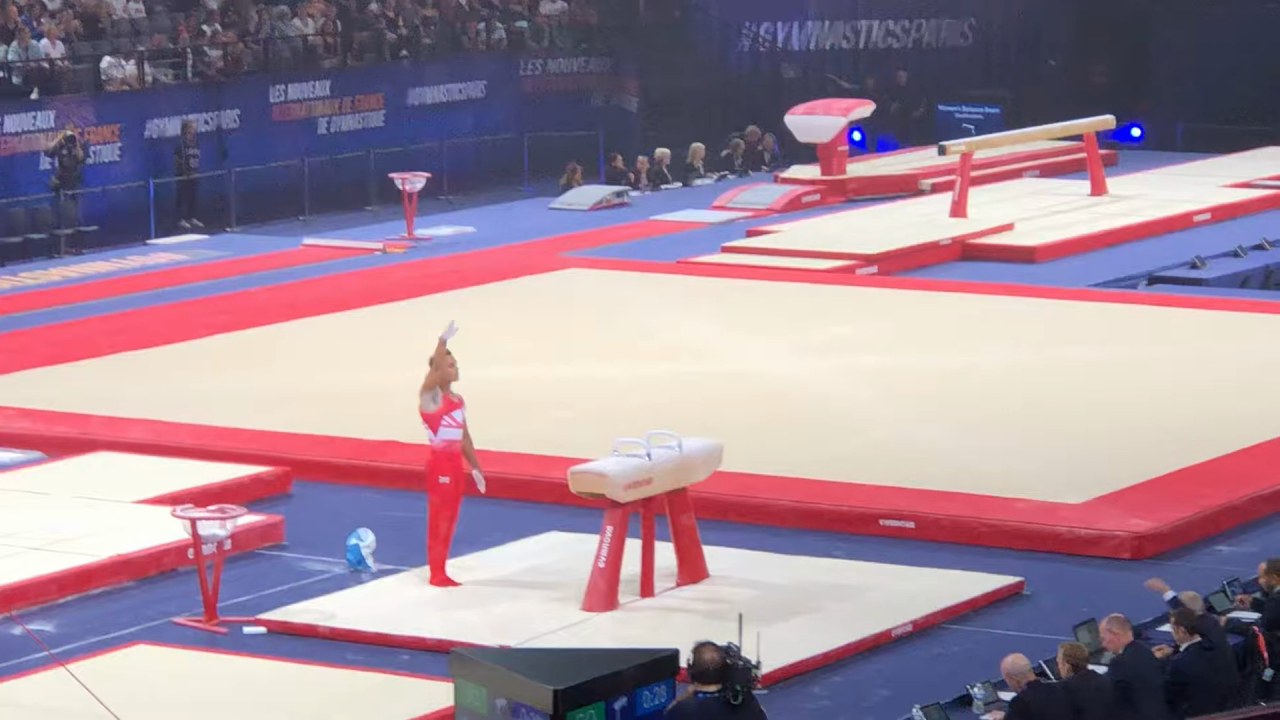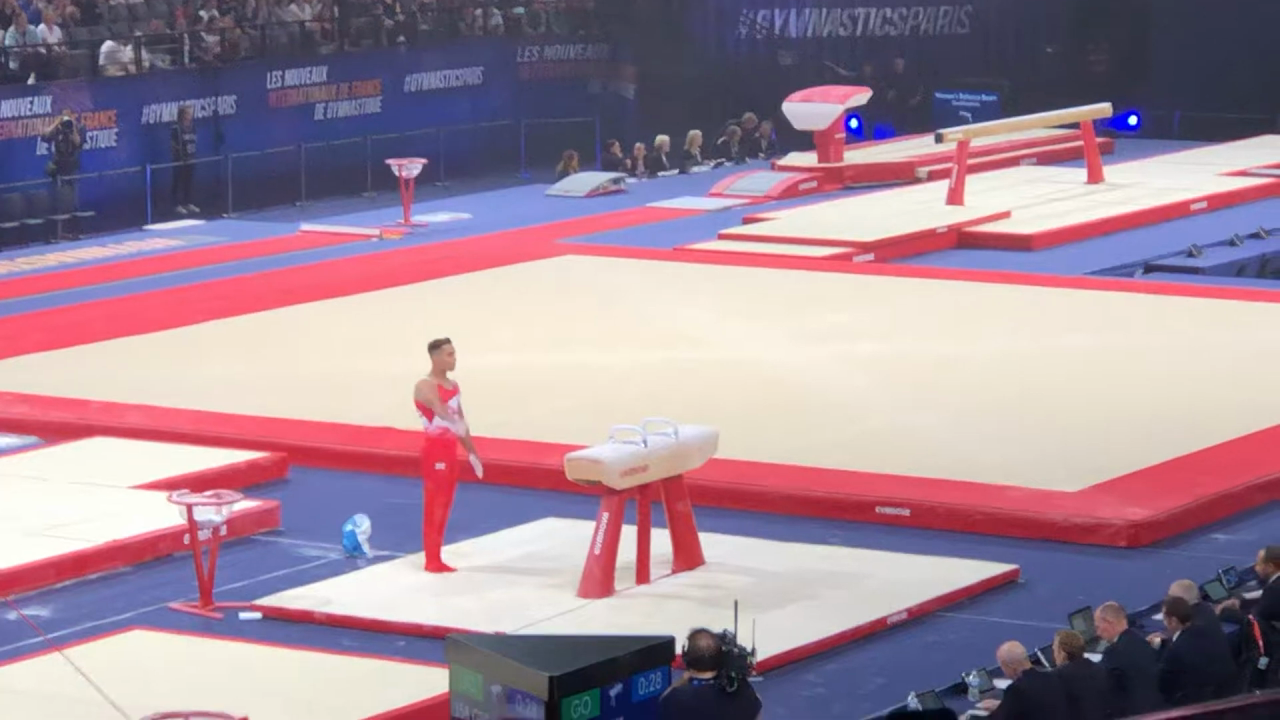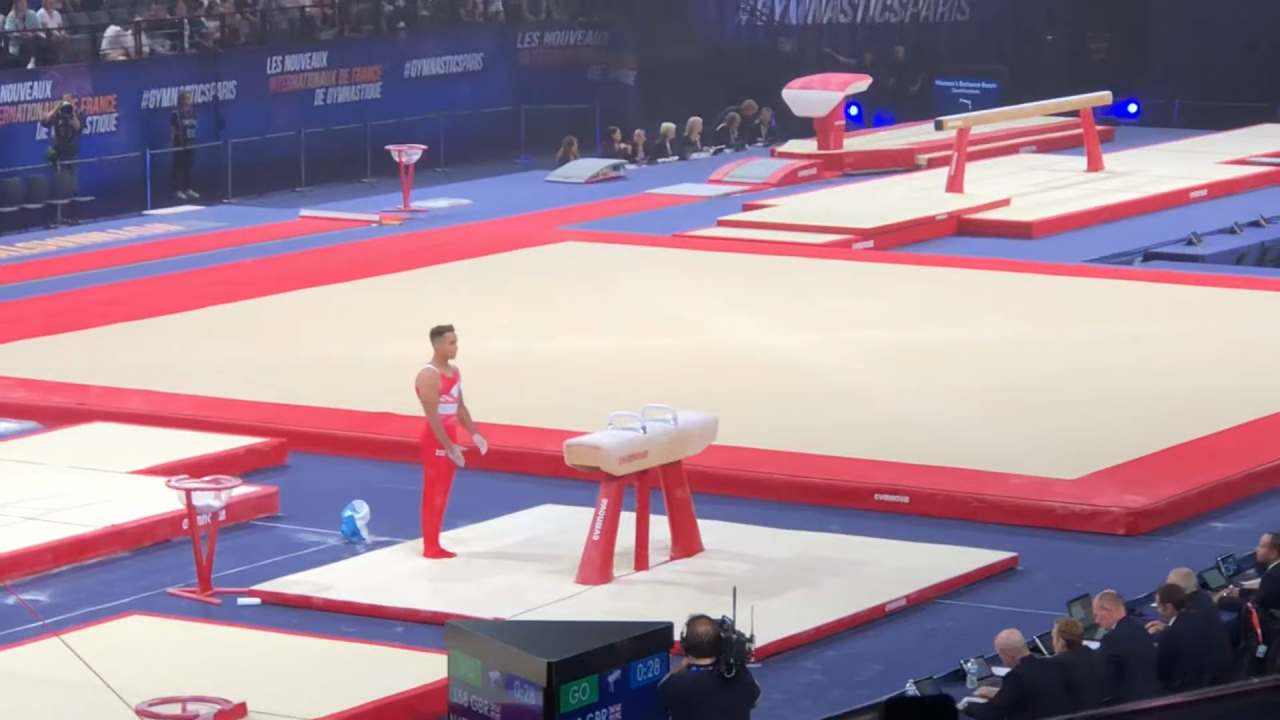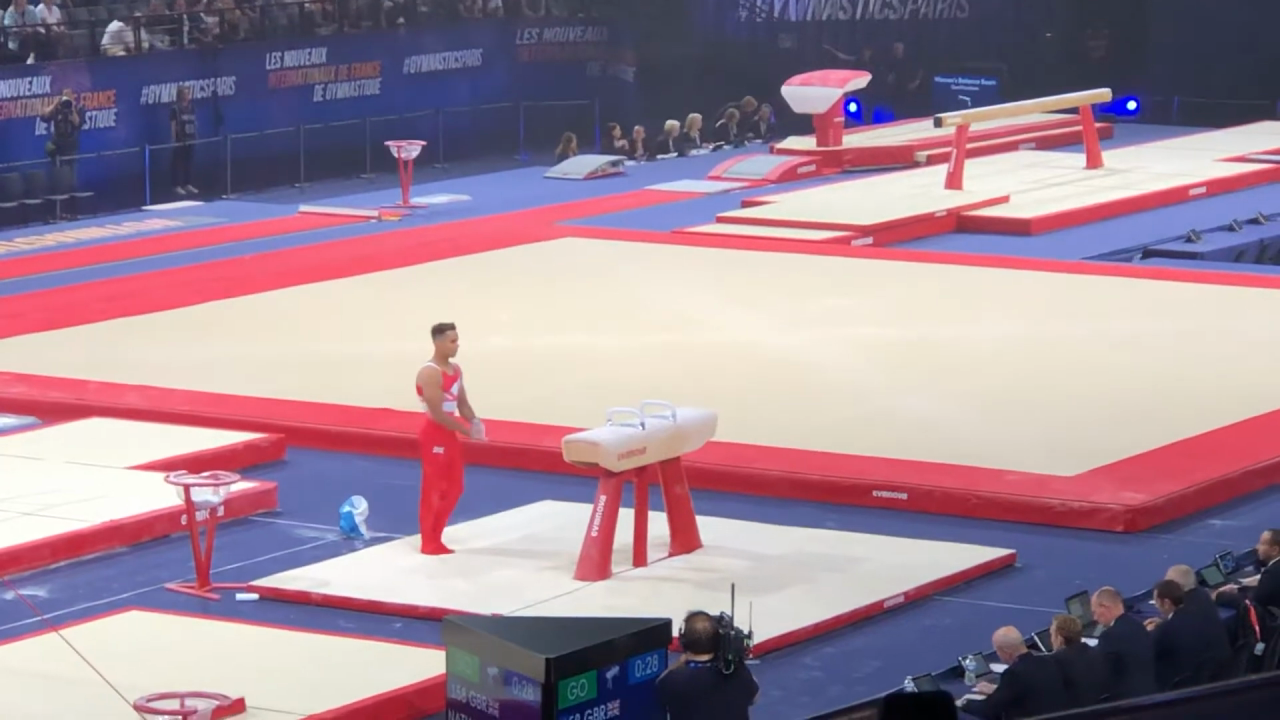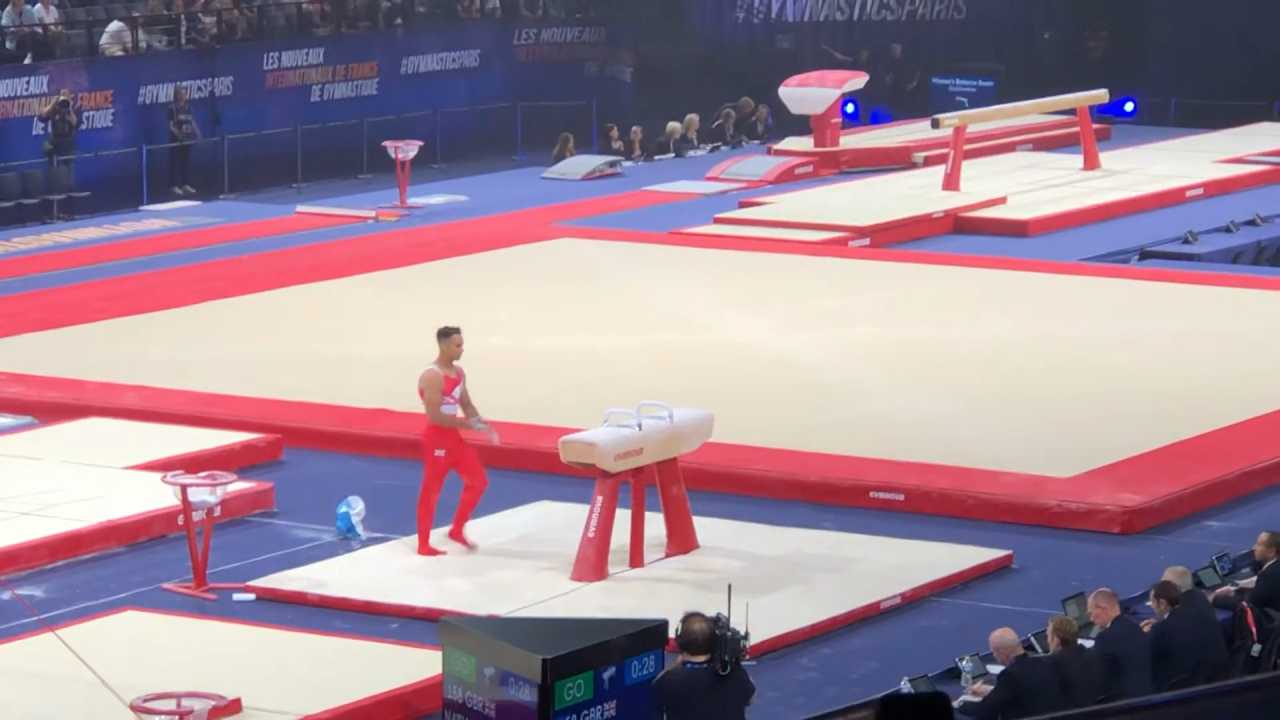
dt=0.2s
person 1, frame 1
left shoulder: (458, 399)
right shoulder: (430, 394)
right elbow: (435, 368)
left wrist: (475, 467)
right wrist: (443, 341)
left hip: (456, 464)
right hip: (440, 465)
left knee: (450, 521)
right knee: (439, 520)
left ankle: (441, 571)
right ankle: (436, 574)
person 1, frame 2
left shoulder: (454, 386)
right shoulder: (426, 386)
right elbow: (434, 406)
left wrist: (472, 452)
right wrist: (452, 423)
left hip: (450, 451)
right hip: (435, 451)
left knee: (444, 507)
right knee: (434, 507)
left ankle: (437, 558)
right ankle: (431, 560)
person 1, frame 3
left shoulder: (454, 372)
right shoulder: (428, 375)
right elbow: (432, 415)
left wrist: (474, 433)
right wrist: (449, 447)
left hip: (450, 437)
right hip: (436, 439)
left knee: (443, 494)
right knee: (433, 493)
left ankle: (435, 543)
right ankle: (430, 546)
person 1, frame 4
left shoulder: (455, 369)
right shoulder: (429, 373)
left elbow: (462, 402)
right elbow: (437, 413)
left wrist: (474, 421)
right wrist: (466, 430)
left hip: (450, 435)
right hip: (434, 436)
left knee: (455, 489)
right knee: (433, 491)
left ankle: (436, 537)
right ankle: (428, 543)
person 1, frame 5
left shoulder: (458, 372)
right shoulder: (432, 376)
left elbow: (467, 404)
right elbow: (435, 416)
left wrist: (482, 424)
right wrist: (469, 424)
left hip: (454, 437)
right hip: (437, 438)
left knee: (478, 481)
right knee: (431, 491)
left ankle: (457, 530)
right ankle: (424, 544)
